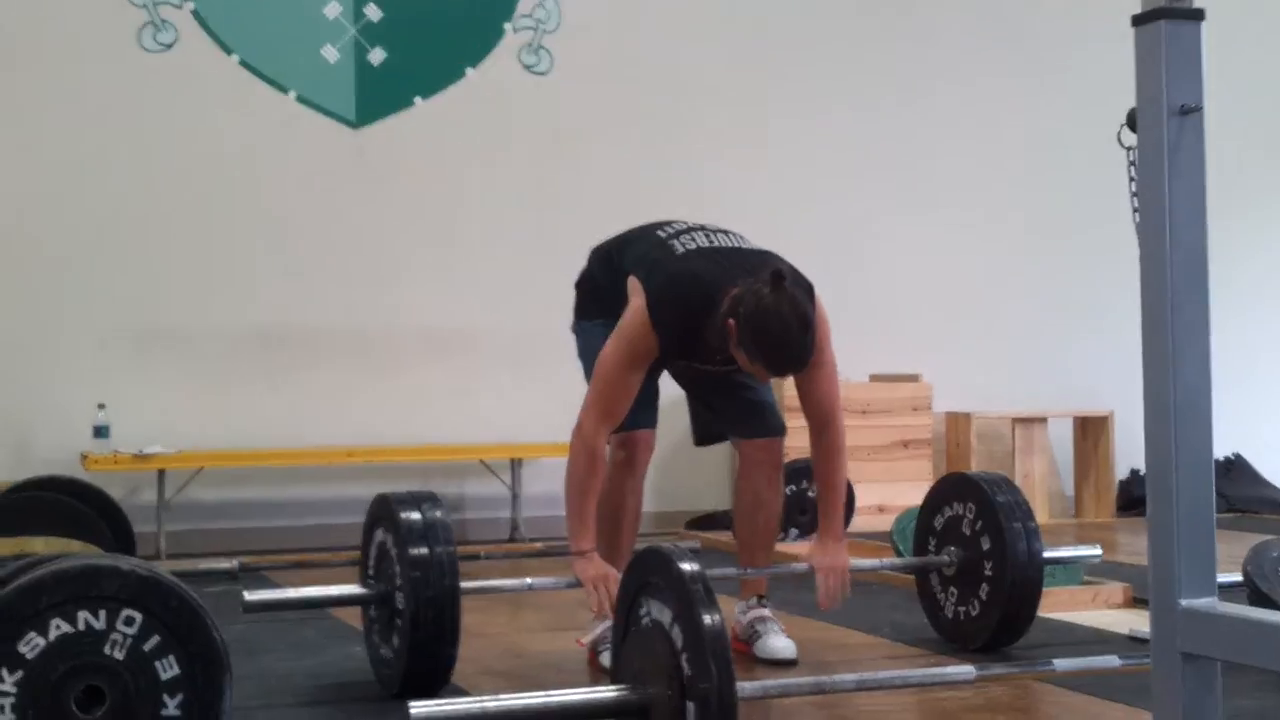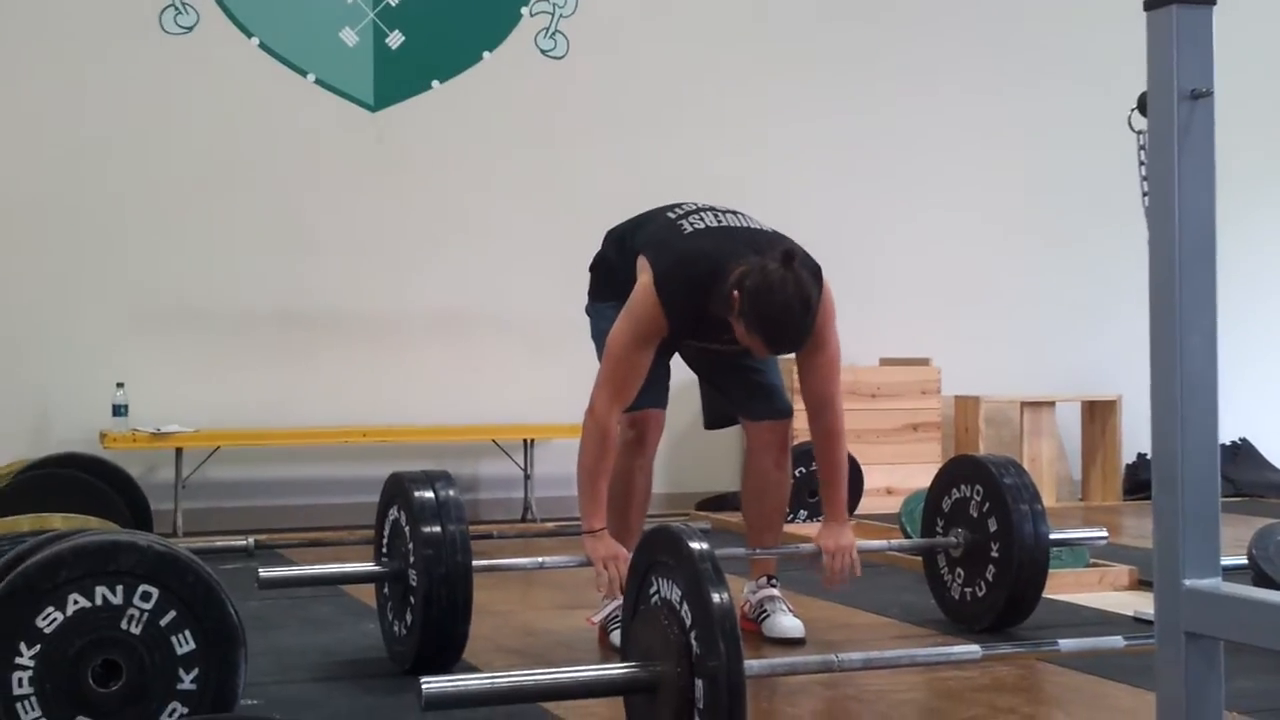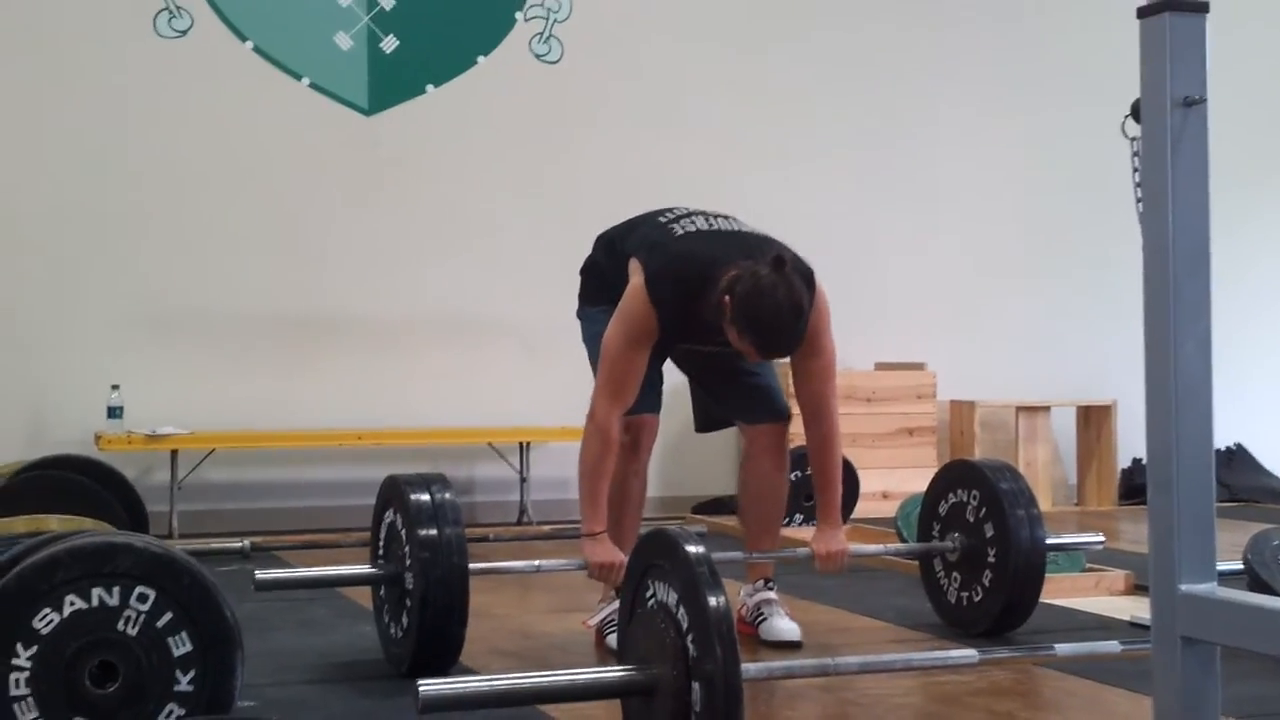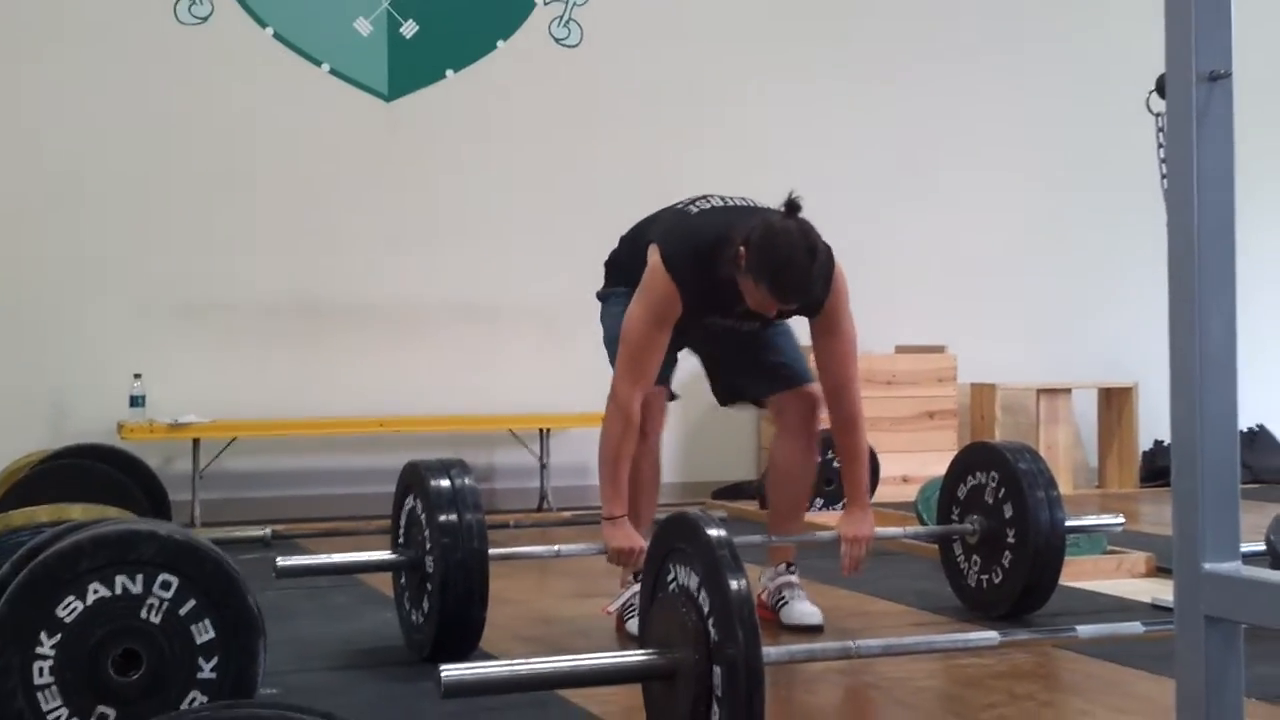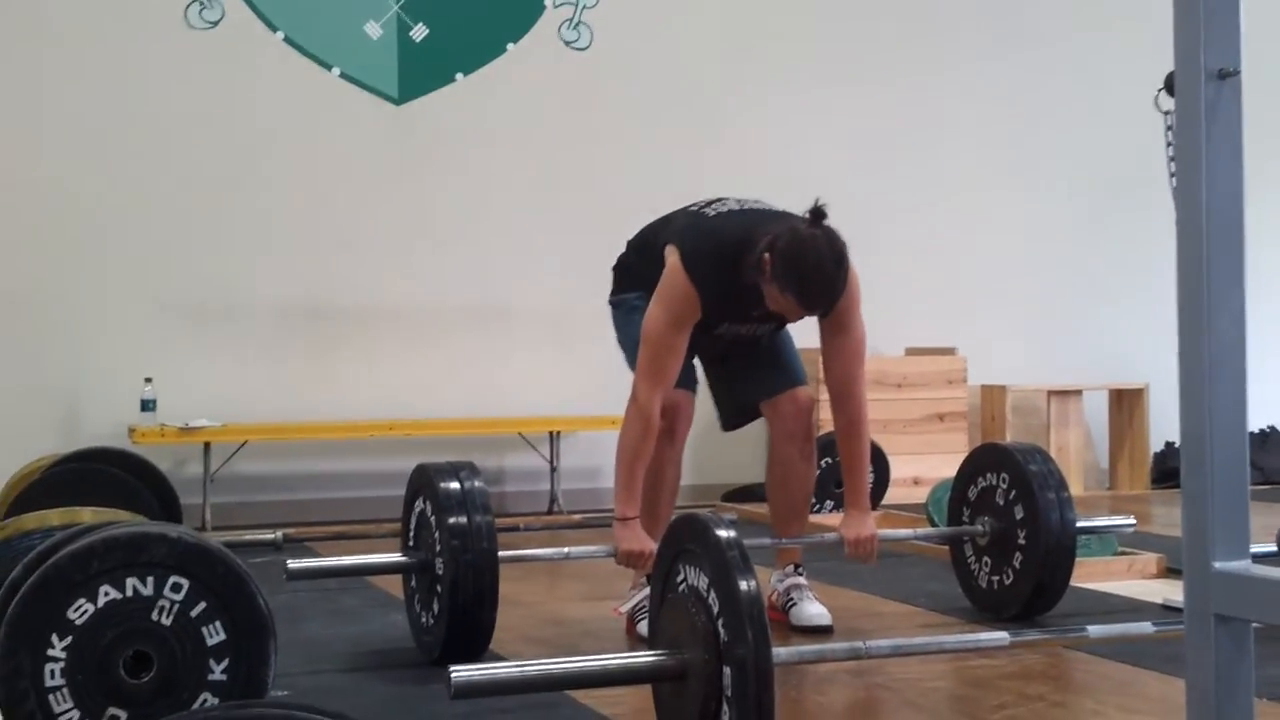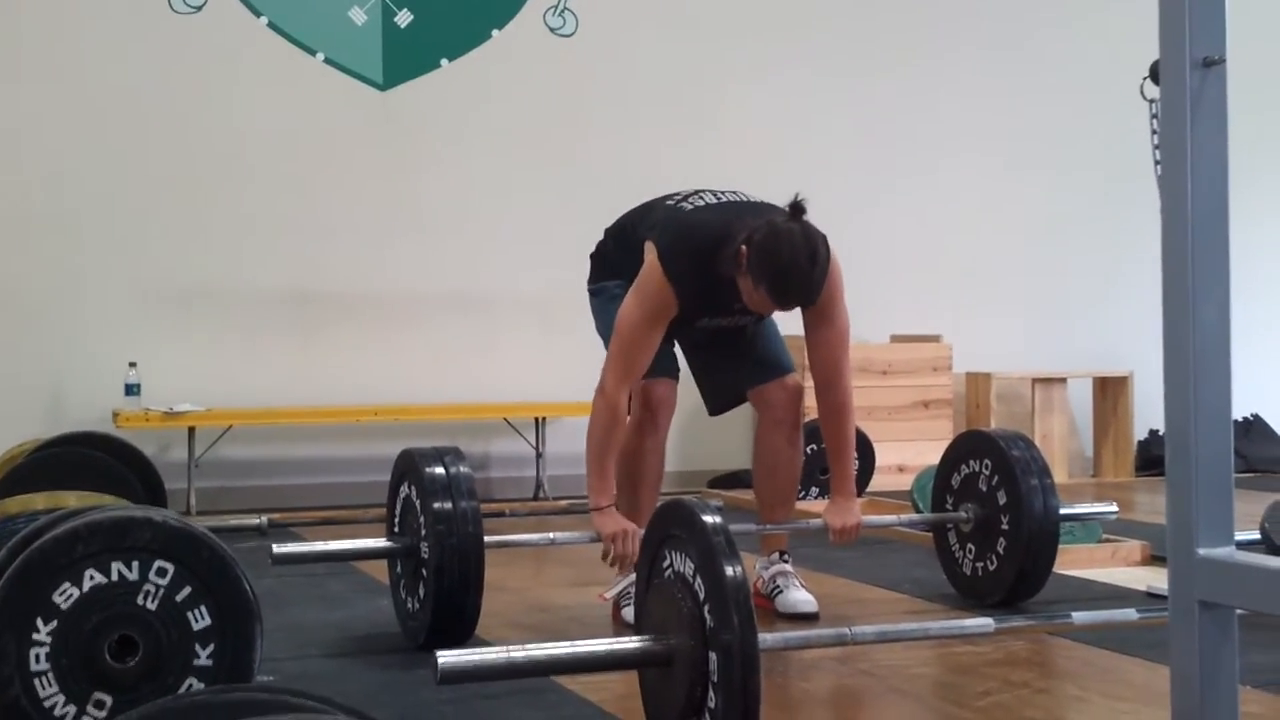
dt=0.7s
person 1, frame 1
left shoulder: (801, 313)
right shoulder: (652, 312)
left elbow: (827, 426)
right elbow: (591, 431)
left wrist: (831, 538)
right wrist: (583, 552)
left hip: (710, 310)
right hip: (612, 304)
left knee: (765, 444)
right knee: (632, 442)
left ankle: (753, 611)
right ankle: (611, 621)
person 1, frame 2
left shoulder: (809, 293)
right shoulder: (658, 289)
left elbow: (825, 409)
right elbow: (605, 410)
left wrist: (836, 520)
right wrist: (595, 530)
left hip: (719, 307)
right hip: (624, 285)
left knee: (774, 426)
right knee: (642, 423)
left ankle: (762, 591)
right ankle: (620, 599)
person 1, frame 3
left shoulder: (803, 299)
right shoulder: (650, 289)
left elbow: (820, 417)
right elbow: (605, 413)
left wrist: (830, 524)
right wrist: (595, 534)
left hip: (708, 309)
right hip: (613, 289)
left knee: (770, 428)
right knee: (636, 427)
left ankle: (759, 594)
right ankle: (617, 602)
person 1, frame 4
left shoulder: (822, 274)
right shoulder: (673, 265)
left elbow: (843, 395)
right elbow: (627, 395)
left wrist: (858, 507)
right wrist: (614, 518)
left hip: (733, 315)
right hip: (636, 287)
left knee: (801, 403)
right knee: (649, 405)
left ankle: (780, 578)
right ankle: (637, 587)
person 1, frame 5
left shoulder: (834, 276)
right shoulder: (693, 266)
left elbow: (848, 396)
right elbow: (647, 398)
left wrist: (858, 509)
right wrist: (627, 519)
left hip: (743, 316)
right hip: (649, 291)
left knee: (797, 408)
right knee: (674, 409)
left ankle: (788, 579)
right ankle: (647, 589)
person 1, frame 6
left shoulder: (816, 265)
right shoulder: (672, 261)
left elbow: (834, 385)
right elbow: (613, 390)
left wrist: (844, 495)
right wrist: (603, 508)
left hip: (723, 304)
right hip: (626, 279)
left knee: (784, 395)
right knee: (655, 398)
left ankle: (774, 567)
right ankle: (634, 576)
